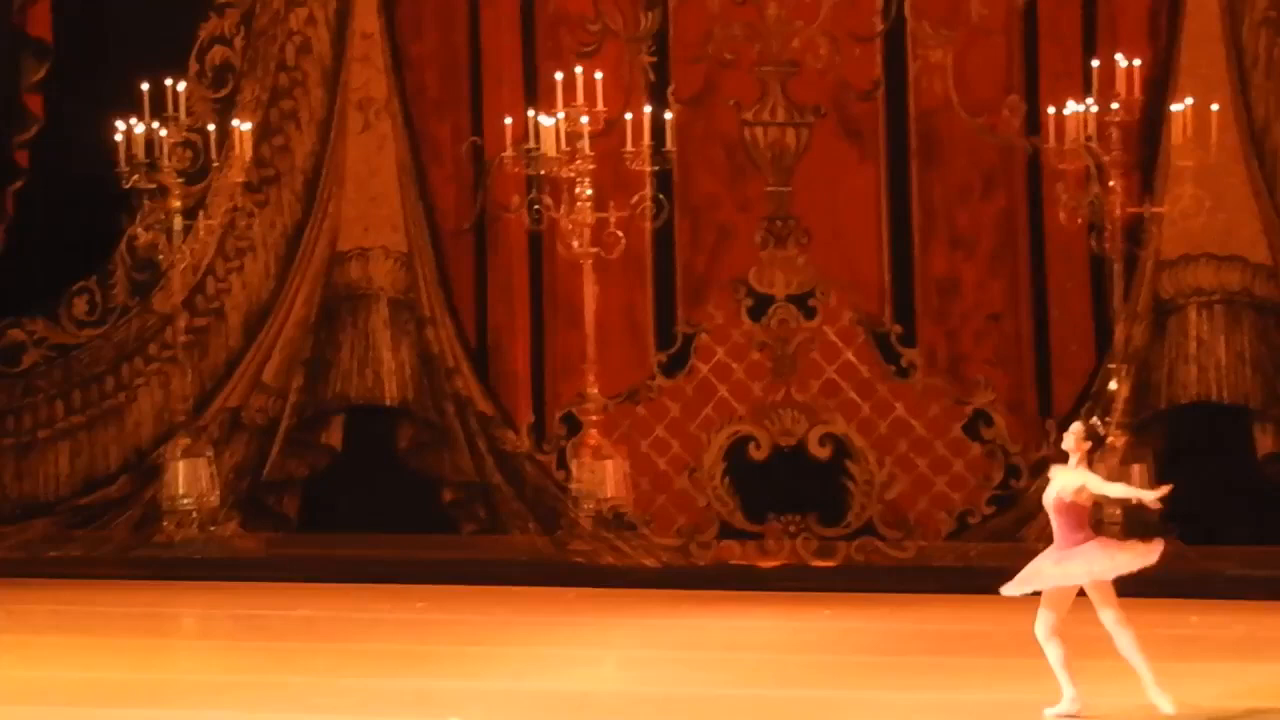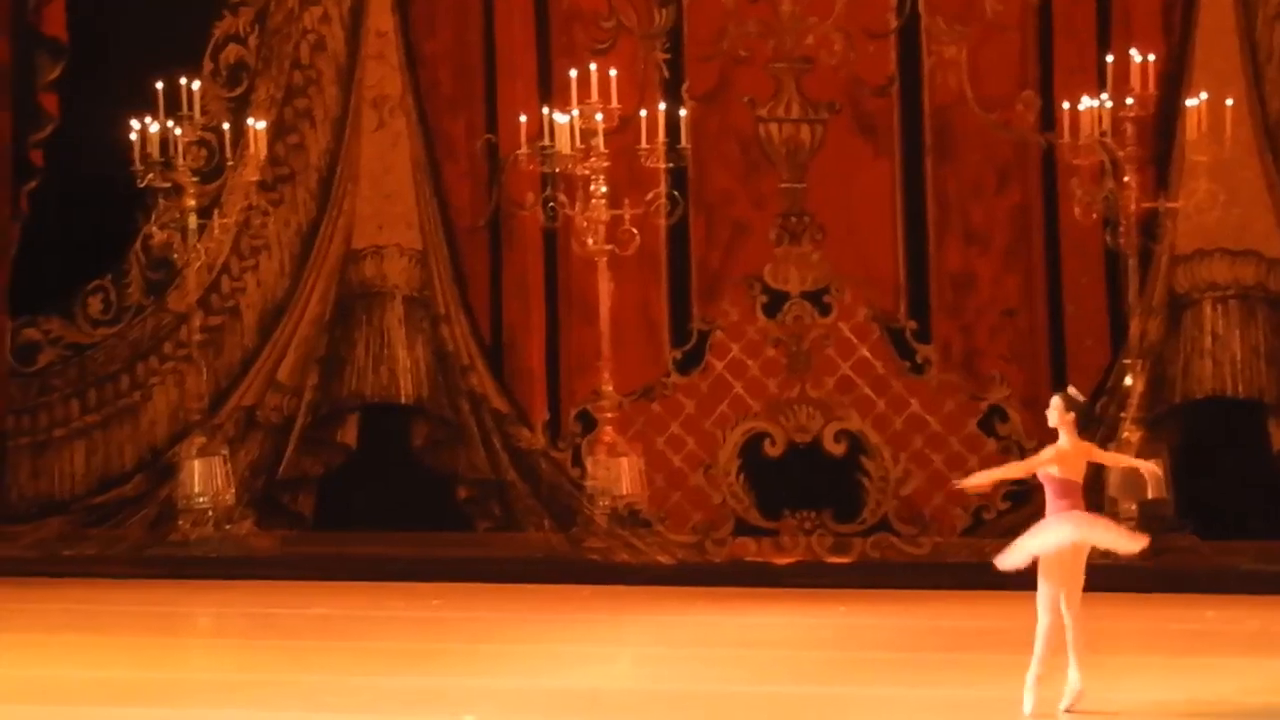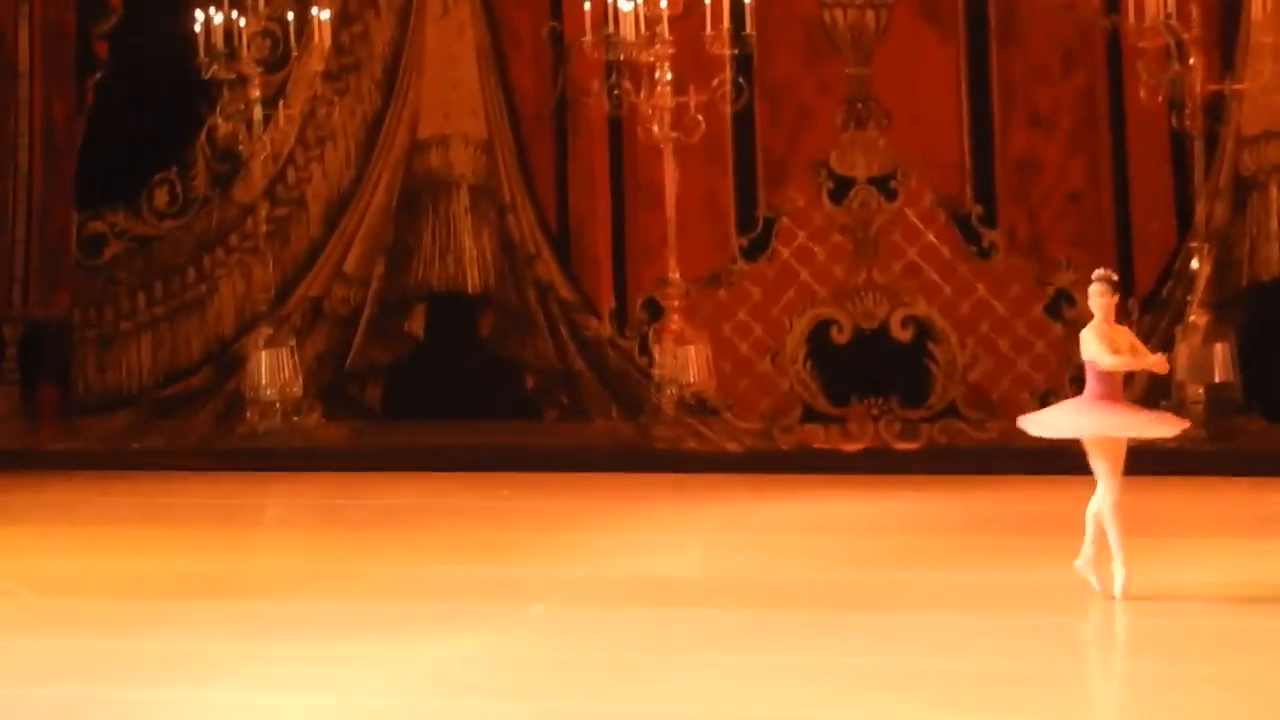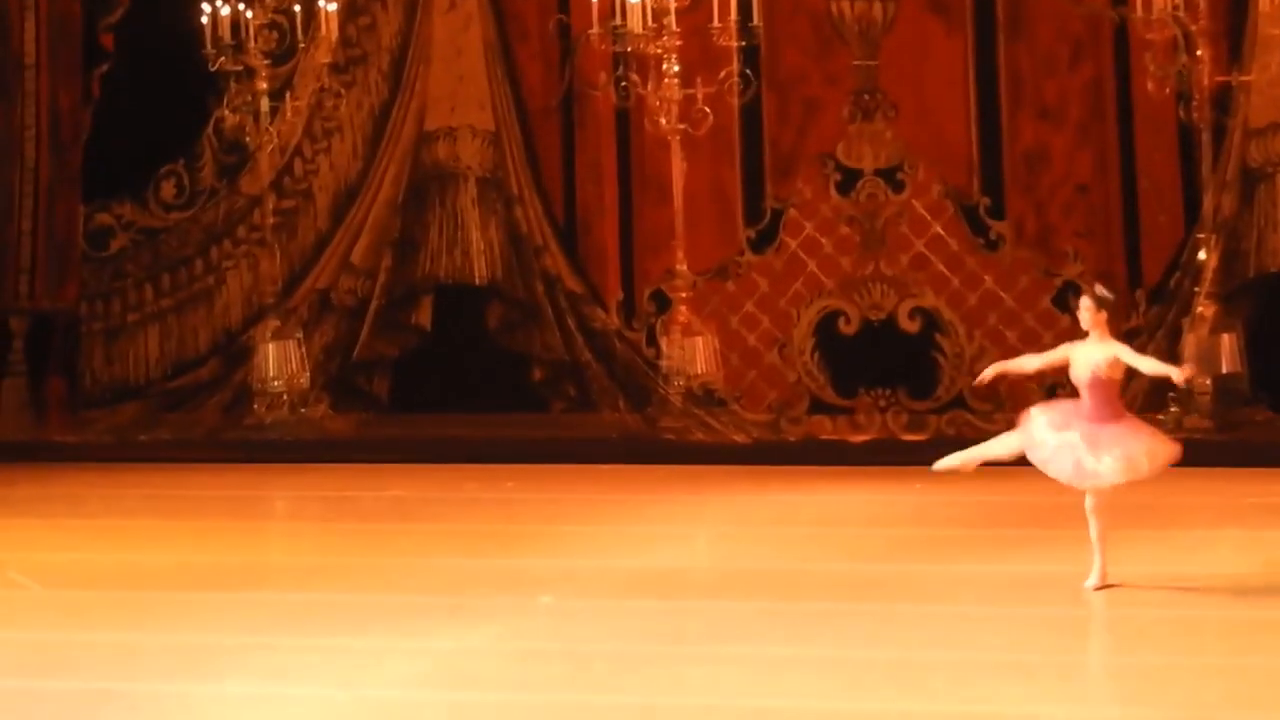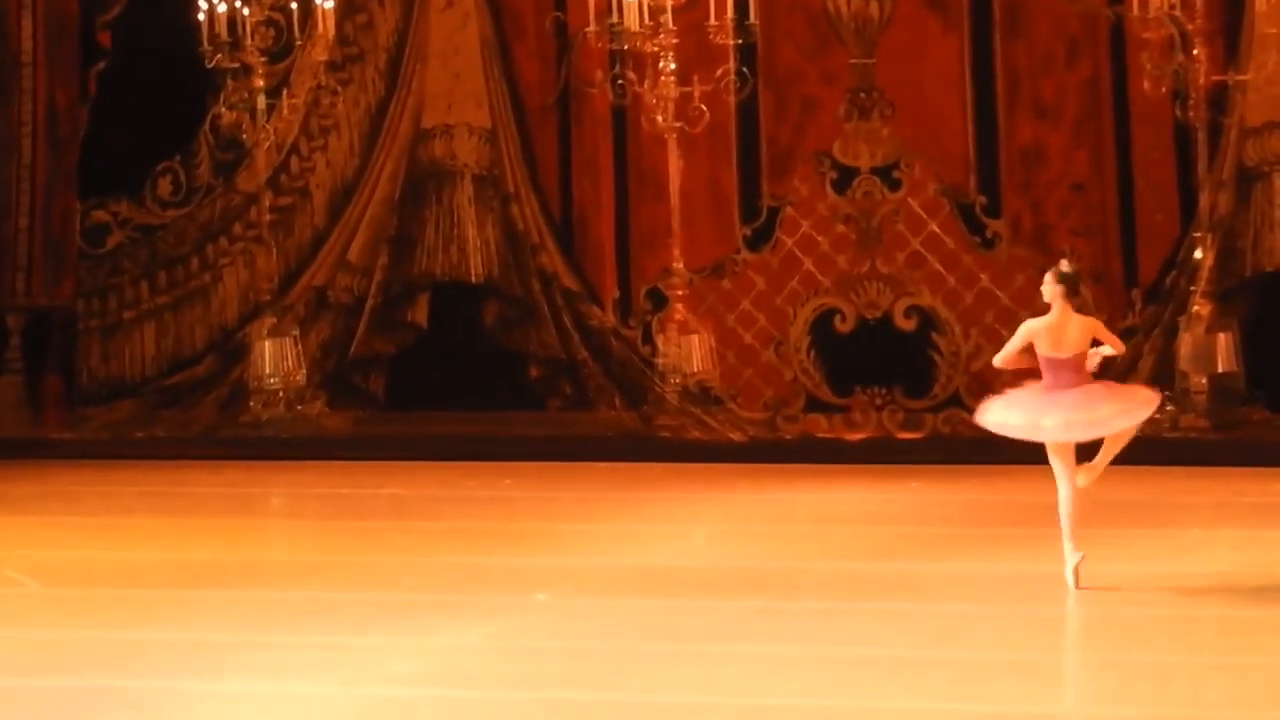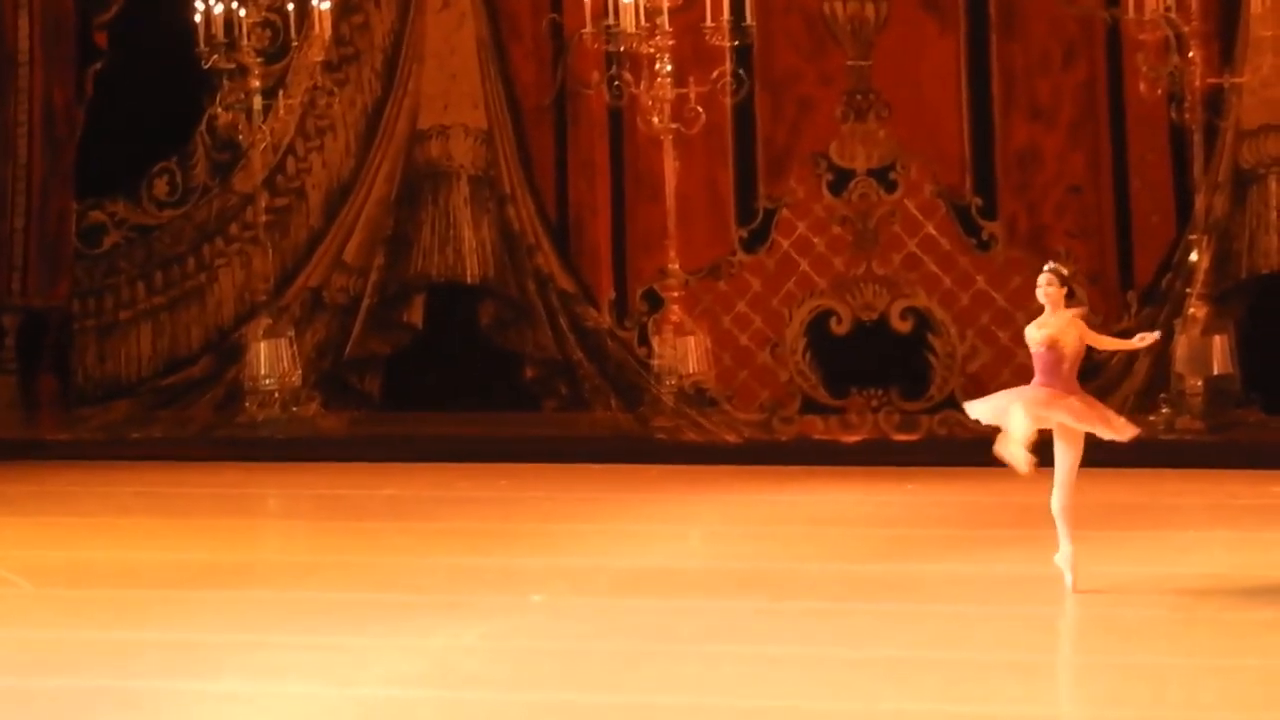
dt=0.4s
person 1, frame 1
left shoulder: (1084, 477)
right shoulder: (1060, 473)
left elbow: (1112, 487)
left wrist: (1144, 494)
left hip: (1087, 556)
right hip: (1064, 559)
left knee: (1116, 625)
right knee: (1044, 629)
left ankle: (1153, 688)
right ankle: (1070, 698)
person 1, frame 2
left shoulder: (1059, 450)
right shoulder: (1084, 448)
left elbow: (1025, 465)
right elbow: (1118, 458)
left wrist: (987, 476)
right wrist: (1144, 464)
left hip: (1063, 527)
right hip: (1078, 526)
left knee: (1046, 608)
right knee: (1069, 607)
left ankle: (1033, 684)
right ankle: (1074, 678)
person 1, frame 3
left shoulder: (1124, 334)
right shoulder: (1089, 333)
left elbow: (1163, 364)
right elbow: (1110, 361)
left wrist: (1156, 363)
right wrist: (1143, 362)
left hip: (1114, 415)
right hip: (1091, 414)
left knee: (1107, 491)
right knee: (1110, 491)
left ankle: (1087, 556)
right ankle: (1120, 565)
person 1, frame 4
left shoulder: (1118, 351)
right shoulder: (1072, 350)
left elbow: (1147, 363)
right elbow: (1037, 362)
left wrist: (1175, 371)
right wrist: (999, 367)
left hip: (1111, 432)
right hip: (1083, 424)
left knee: (1093, 504)
right knee: (1019, 439)
left ankle: (1100, 570)
right ankle: (967, 457)
person 1, frame 5
left shoulder: (1032, 327)
right shoulder: (1088, 324)
left elbow: (999, 361)
right elbow: (1118, 347)
left wrist: (1035, 360)
right wrist: (1098, 353)
left hip: (1050, 404)
right hip: (1084, 399)
left knee: (1065, 482)
right knee: (1129, 419)
left ankle: (1071, 553)
right ankle: (1091, 470)
person 1, frame 6
left shoulder: (1077, 325)
right shoulder: (1037, 327)
left elbow: (1100, 342)
right elbow: (1037, 339)
left wrist: (1138, 342)
right wrist: (1057, 321)
left hip: (1072, 405)
right hip: (1042, 399)
left knee: (1064, 484)
left ankle: (1066, 550)
